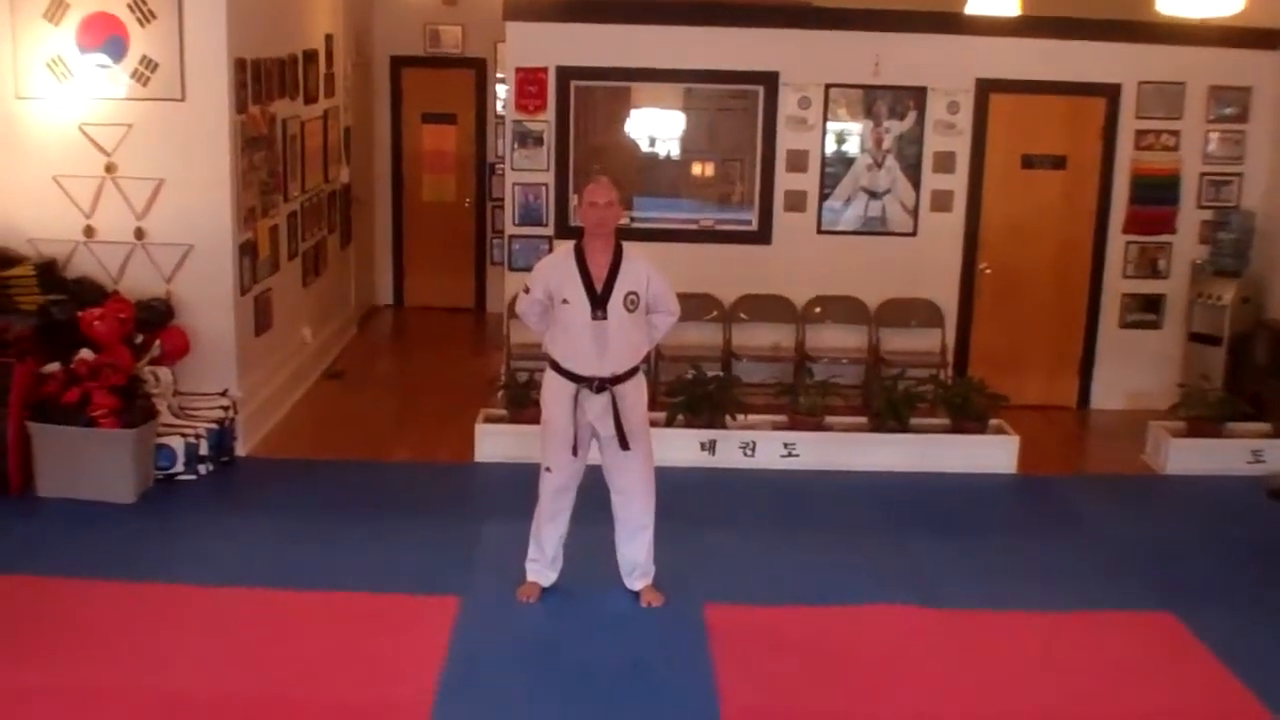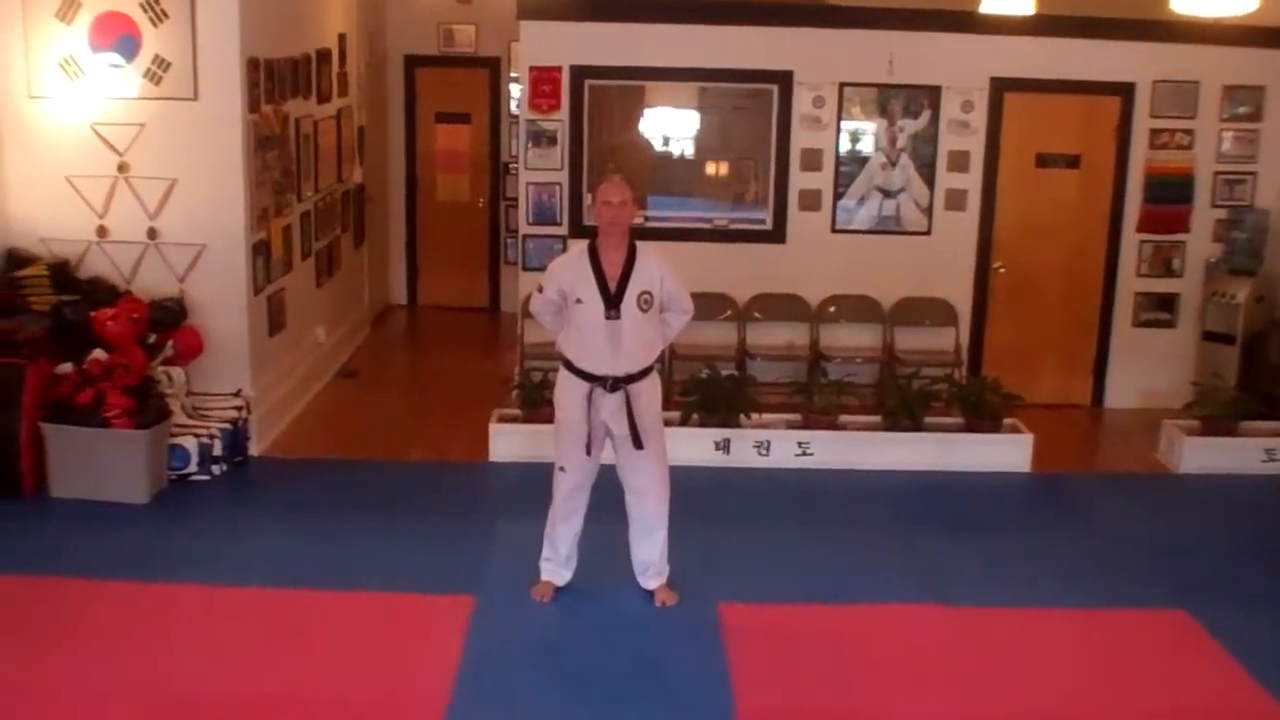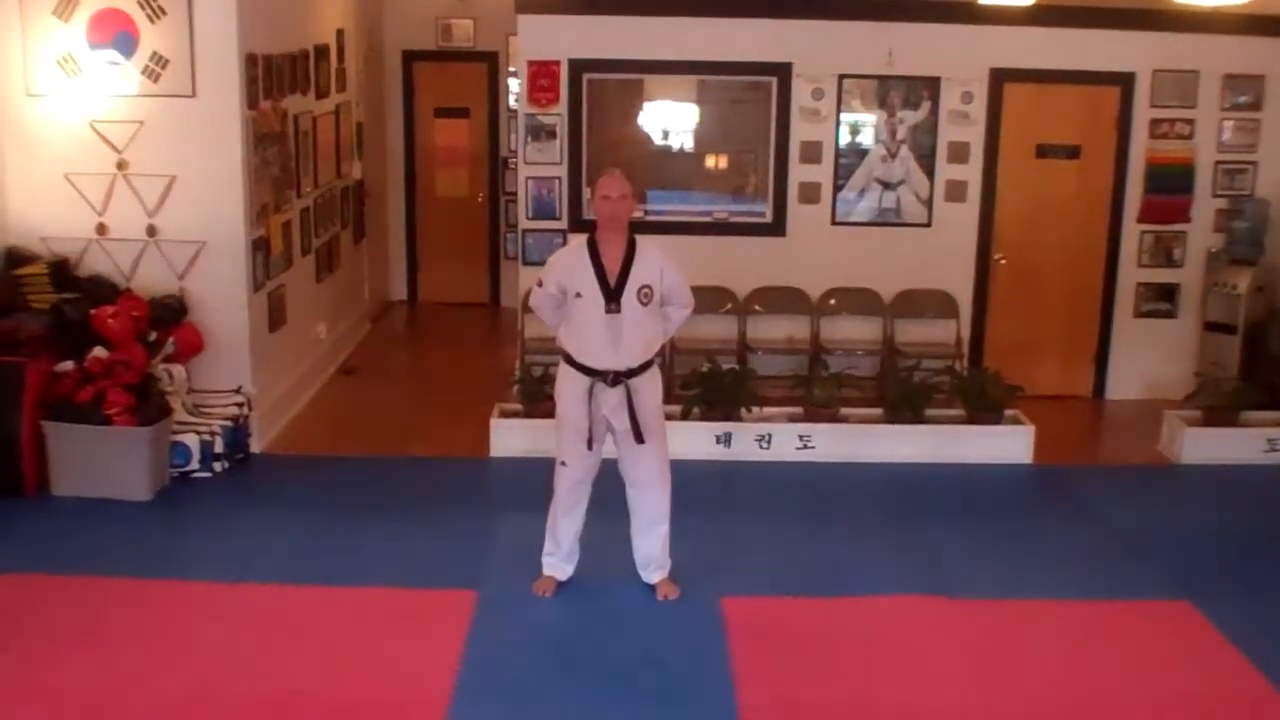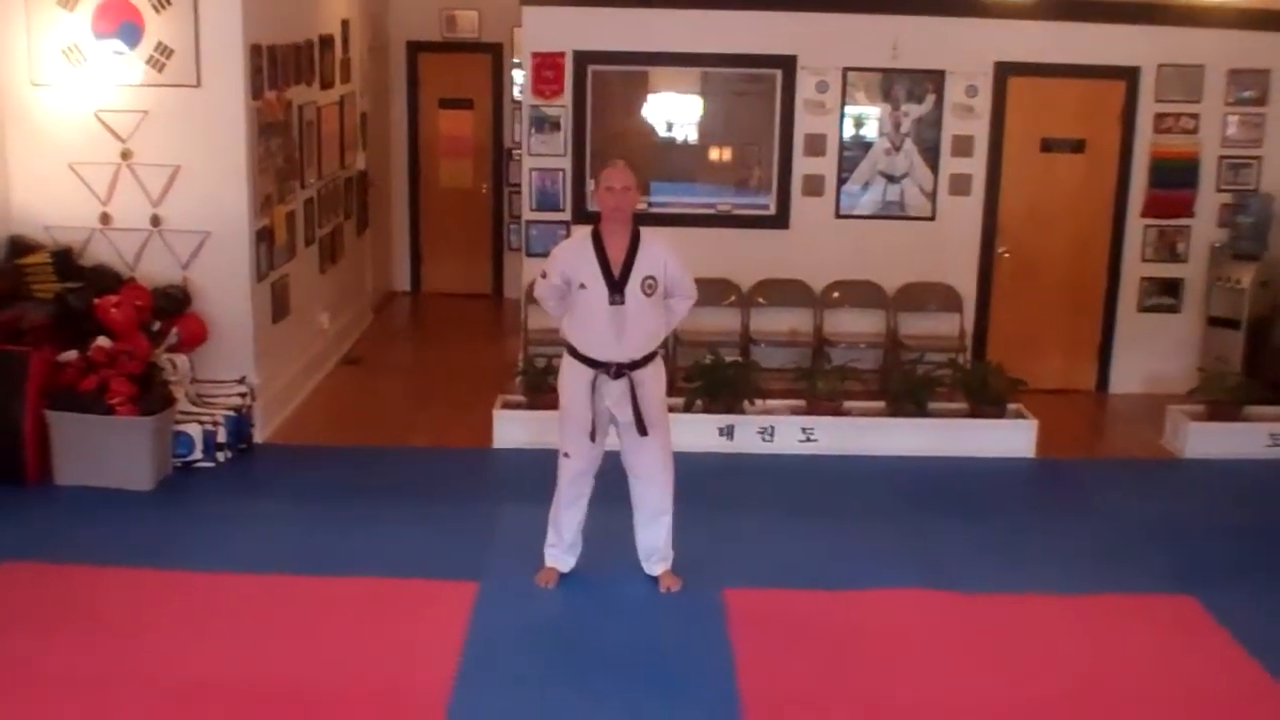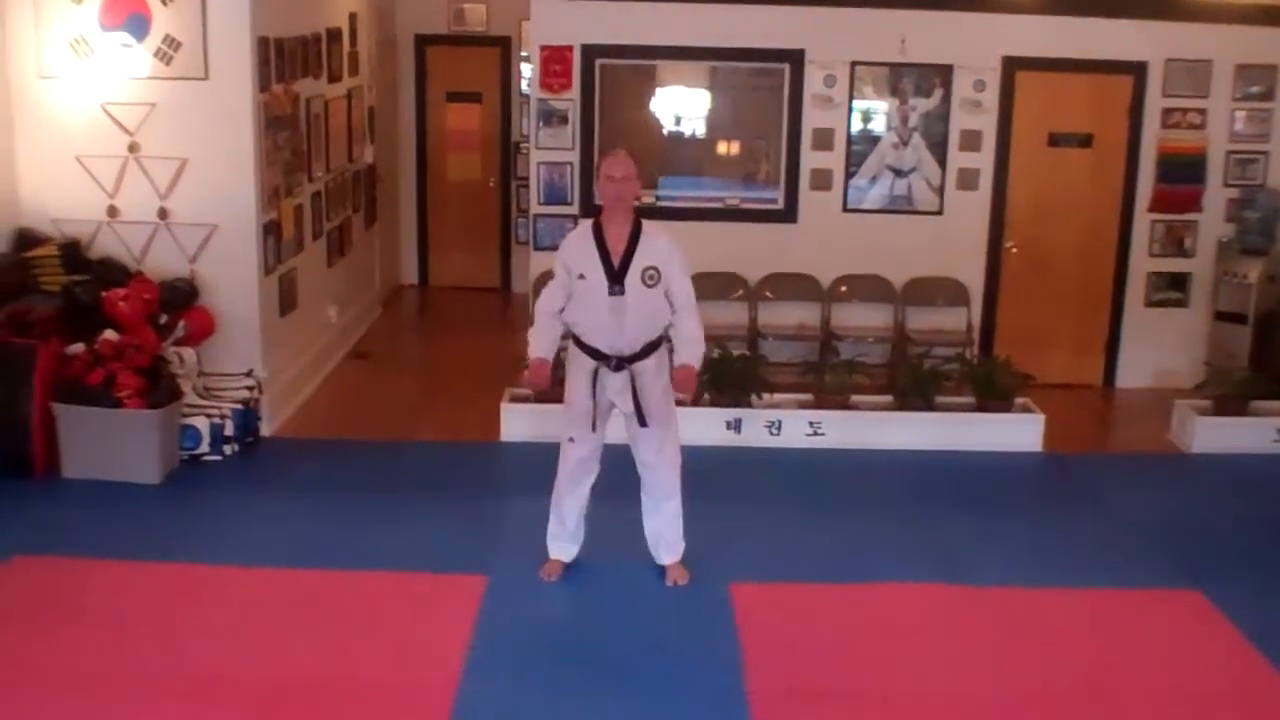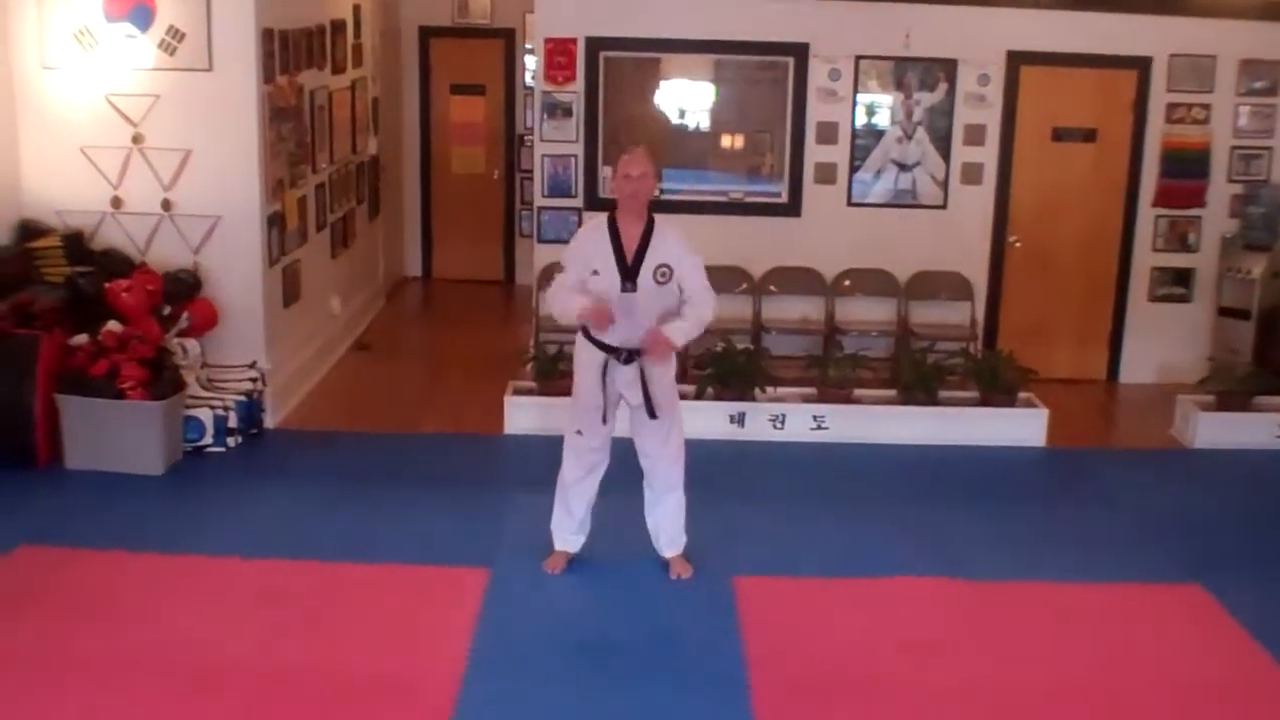
dt=0.5s
person 1, frame 1
left shoulder: (640, 270)
right shoulder: (553, 268)
left elbow: (668, 312)
right elbow: (528, 310)
left wrist: (637, 345)
right wrist: (561, 341)
left hip: (623, 392)
right hip: (567, 390)
left knee: (635, 487)
right knee: (556, 483)
left ankle: (640, 577)
right ankle: (539, 573)
person 1, frame 2
left shoulder: (654, 269)
right shoulder: (567, 267)
left elbow: (681, 311)
right elbow: (542, 308)
left wrist: (650, 344)
right wrist: (575, 340)
left hip: (637, 391)
right hip: (580, 389)
left knee: (649, 486)
right knee: (570, 483)
left ankle: (654, 576)
right ankle: (553, 571)
person 1, frame 3
left shoulder: (654, 262)
right shoulder: (566, 261)
left elbow: (681, 304)
right elbow: (542, 303)
left wrist: (650, 339)
right wrist: (576, 335)
left hip: (637, 385)
right hip: (580, 384)
left knee: (651, 480)
right knee: (571, 477)
left ankle: (656, 570)
right ankle: (556, 566)
person 1, frame 4
left shoulder: (659, 253)
right shoulder: (570, 253)
left elbow: (684, 298)
right elbow: (547, 296)
left wrist: (648, 334)
right wrist: (582, 331)
left hip: (641, 378)
right hip: (585, 376)
left knee: (653, 472)
right knee: (574, 469)
left ankle: (658, 562)
right ankle: (558, 558)
person 1, frame 5
left shoulder: (661, 245)
right shoulder: (575, 244)
left elbow: (685, 308)
right elbow: (551, 306)
left wrist: (687, 361)
right wrist: (540, 356)
left hip: (646, 368)
right hip: (588, 366)
left knee: (660, 462)
right knee: (576, 459)
left ankle: (669, 555)
right ankle: (561, 550)
person 1, frame 6
left shoulder: (672, 242)
right shoulder: (588, 238)
left elbow: (702, 300)
right elbow: (558, 292)
left wrist: (673, 334)
right wrist: (584, 310)
left hip: (653, 362)
right hip: (598, 358)
left knee: (664, 454)
right knee: (582, 450)
left ankle: (671, 547)
right ankle: (565, 542)
